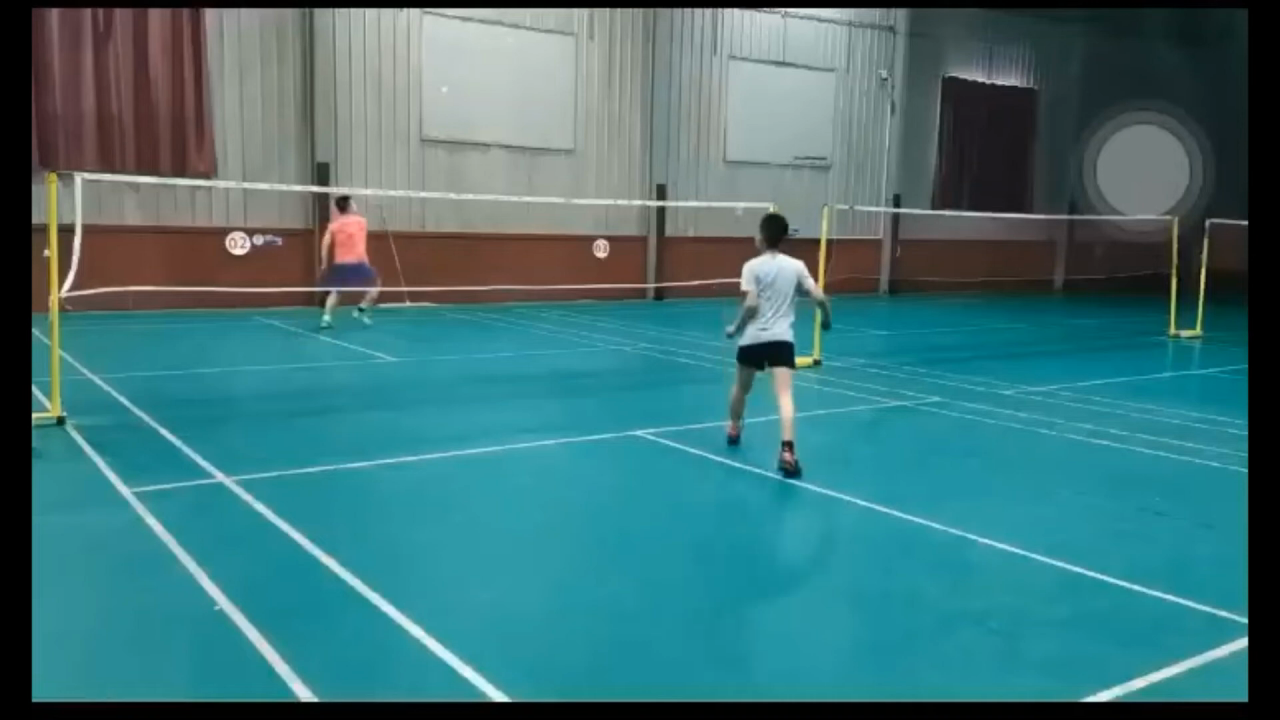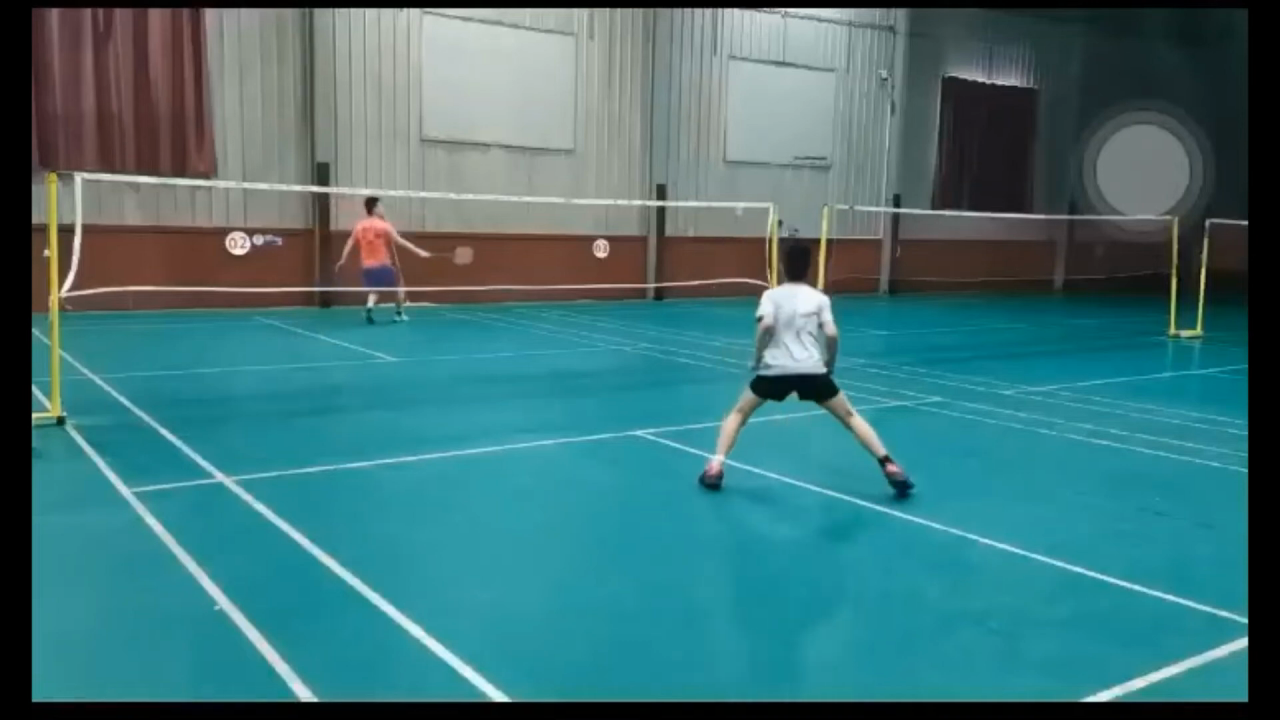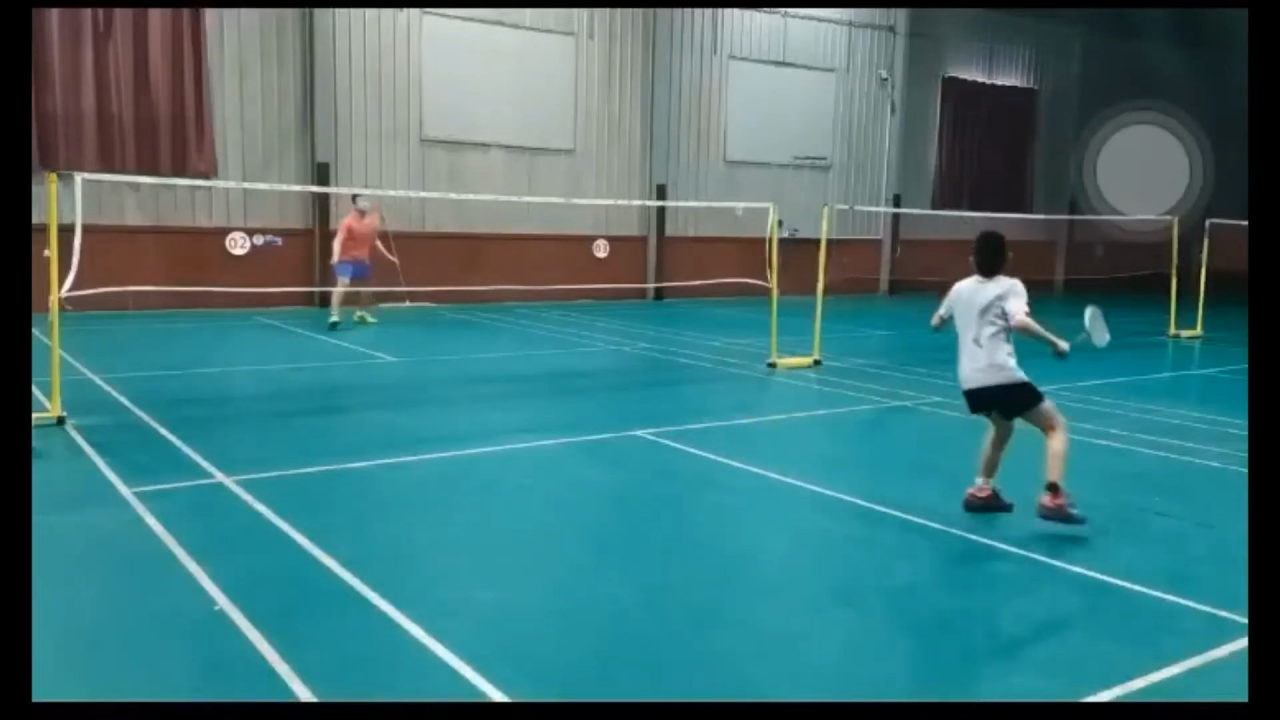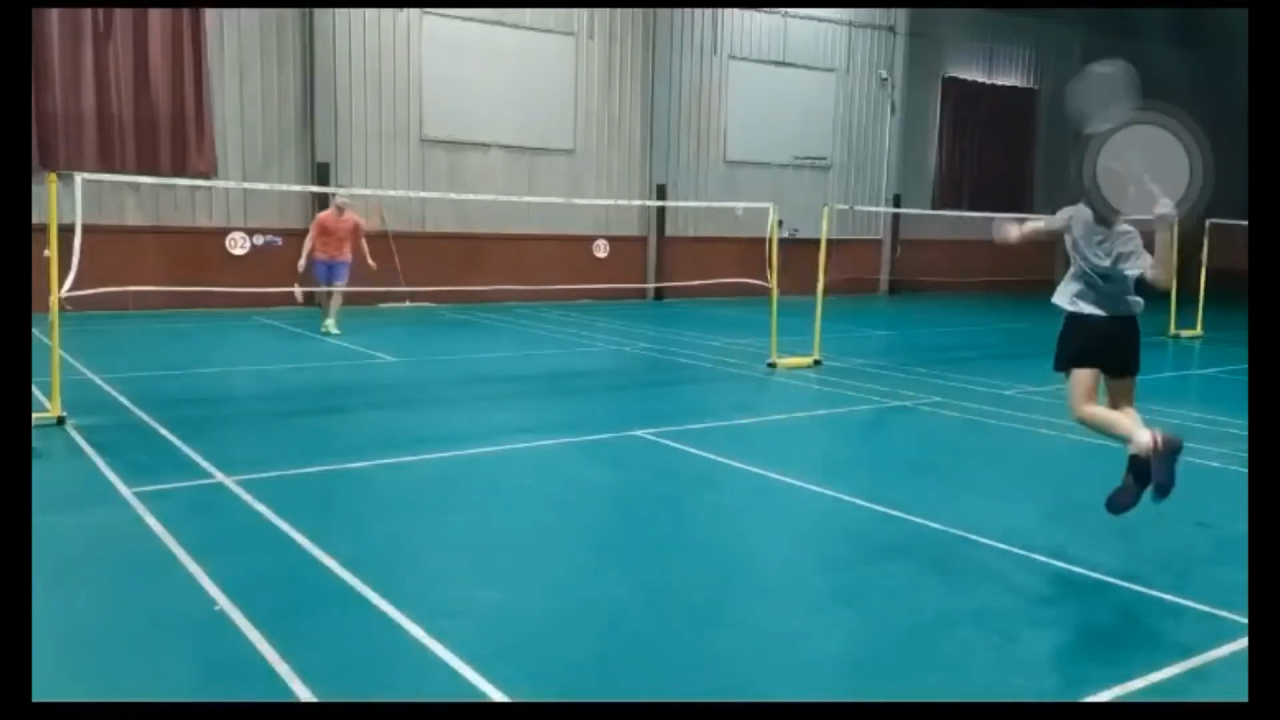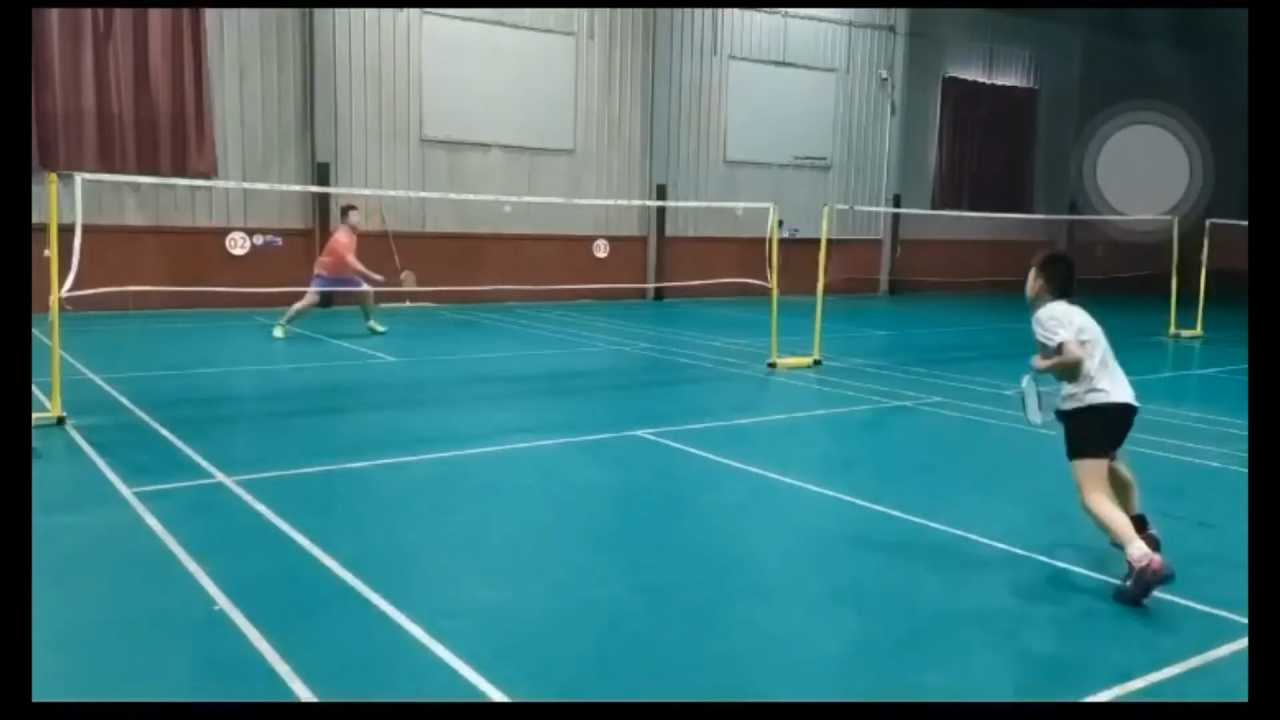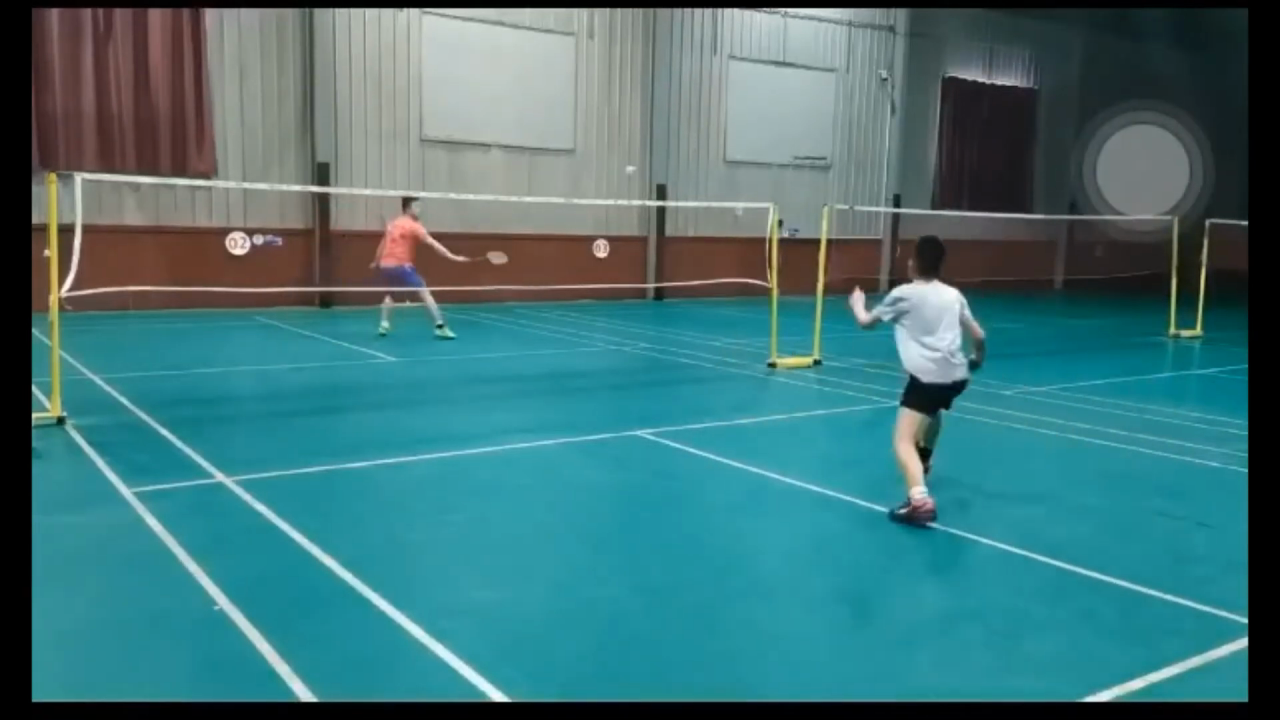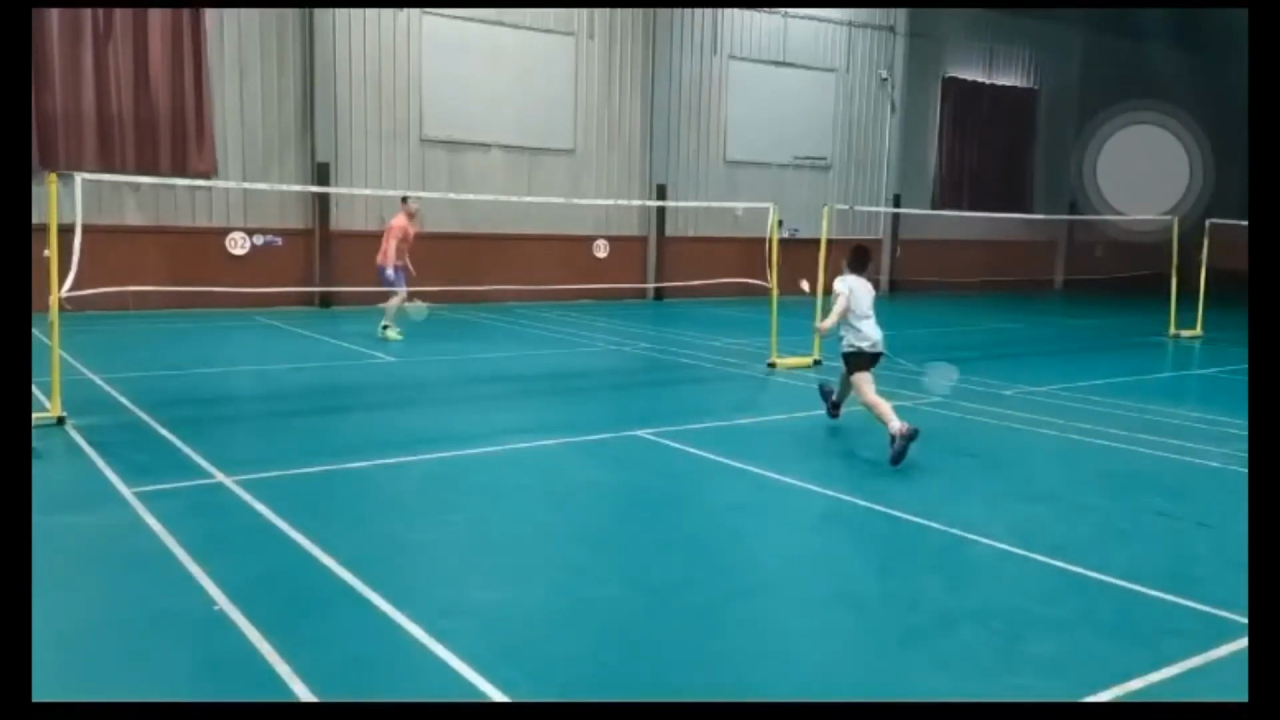
dt=0.5s
person 1, frame 1
left shoulder: (752, 266)
right shoulder: (796, 266)
left elbow: (751, 303)
right elbow: (819, 297)
left wrist: (735, 327)
right wrist: (827, 317)
left hip: (751, 338)
right hip: (781, 338)
left knee: (741, 385)
right knee: (784, 396)
left ankle: (734, 428)
right ankle: (787, 451)
person 1, frame 2
left shoulder: (771, 295)
right shoulder: (819, 299)
left elbow: (766, 326)
right elbow: (832, 335)
left wrist: (757, 358)
right wrist: (830, 363)
left hip: (775, 369)
right hip: (811, 370)
left knee: (738, 414)
right knee: (851, 418)
left ankle: (716, 467)
right ankle: (890, 468)
person 1, frame 3
left shoulder: (959, 290)
right shoulder: (1010, 287)
left elbow: (936, 323)
right elbow: (1019, 322)
right wrist: (1055, 341)
left hip: (972, 382)
right hip: (1003, 379)
left knee: (1002, 428)
right knee: (1055, 428)
left ankle: (981, 490)
right ankle: (1052, 496)
person 1, frame 4
left shoulder: (1076, 217)
right shoulder: (1128, 237)
right elbow: (1162, 282)
left wrist: (1014, 233)
right wrist: (1165, 226)
left hip: (1087, 326)
right hip: (1124, 326)
left knee: (1084, 409)
right knee: (1124, 406)
left ankle: (1152, 443)
right ankle: (1141, 465)
person 1, frame 5
left shoulder: (1045, 316)
right shoulder: (1076, 314)
left elbow: (1073, 356)
left wrist: (1042, 365)
left hip: (1088, 407)
right hip: (1122, 402)
left knee: (1094, 498)
right knee: (1109, 466)
left ankle: (1144, 563)
right ankle: (1143, 532)
person 1, frame 6
left shoulder: (902, 295)
right shoulder: (954, 295)
left elbow: (866, 321)
right elbow: (979, 335)
left wrist: (857, 304)
right wrist: (978, 358)
left hip: (927, 377)
right hip: (956, 376)
left knee: (903, 441)
right knee: (936, 407)
left ankle: (920, 502)
right ankle: (923, 459)
person 1, frame 7
left shoulder: (841, 281)
right shoulder: (868, 287)
left elbow: (842, 301)
left wrist: (829, 321)
left hip: (859, 347)
right hip: (875, 345)
left knee: (867, 395)
right knee: (848, 372)
left ankle: (898, 429)
right ankle: (835, 403)
